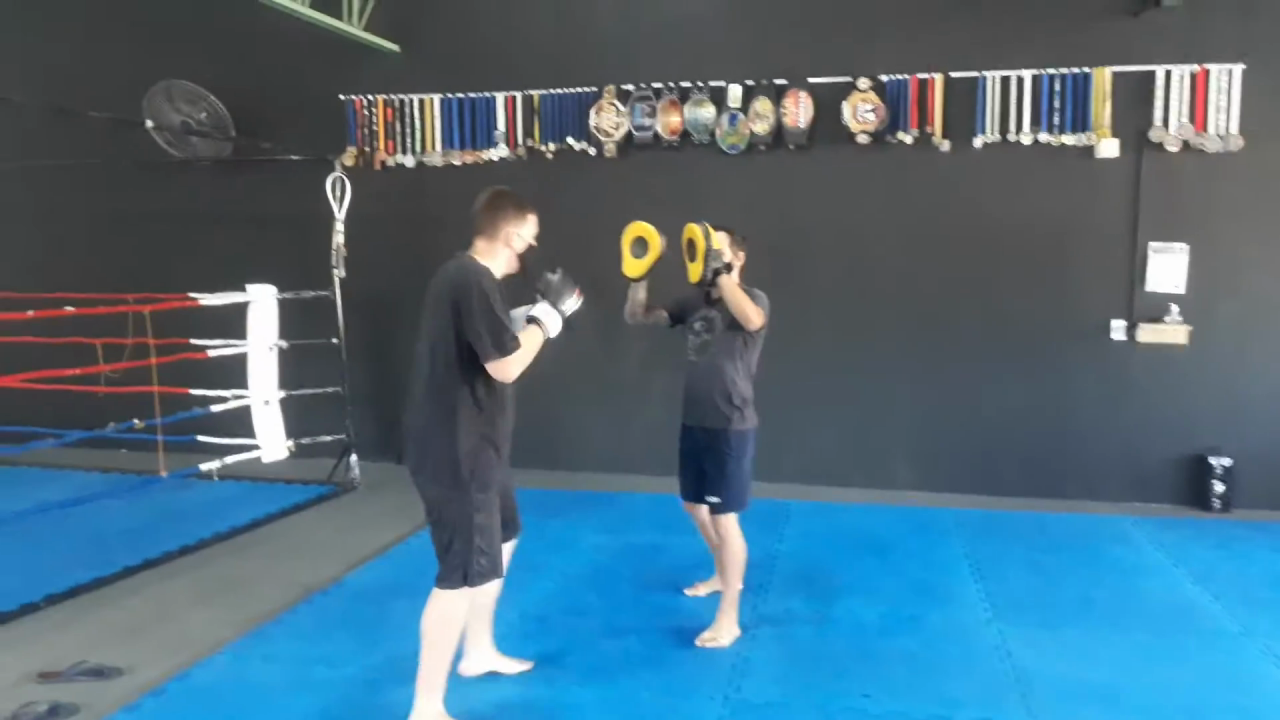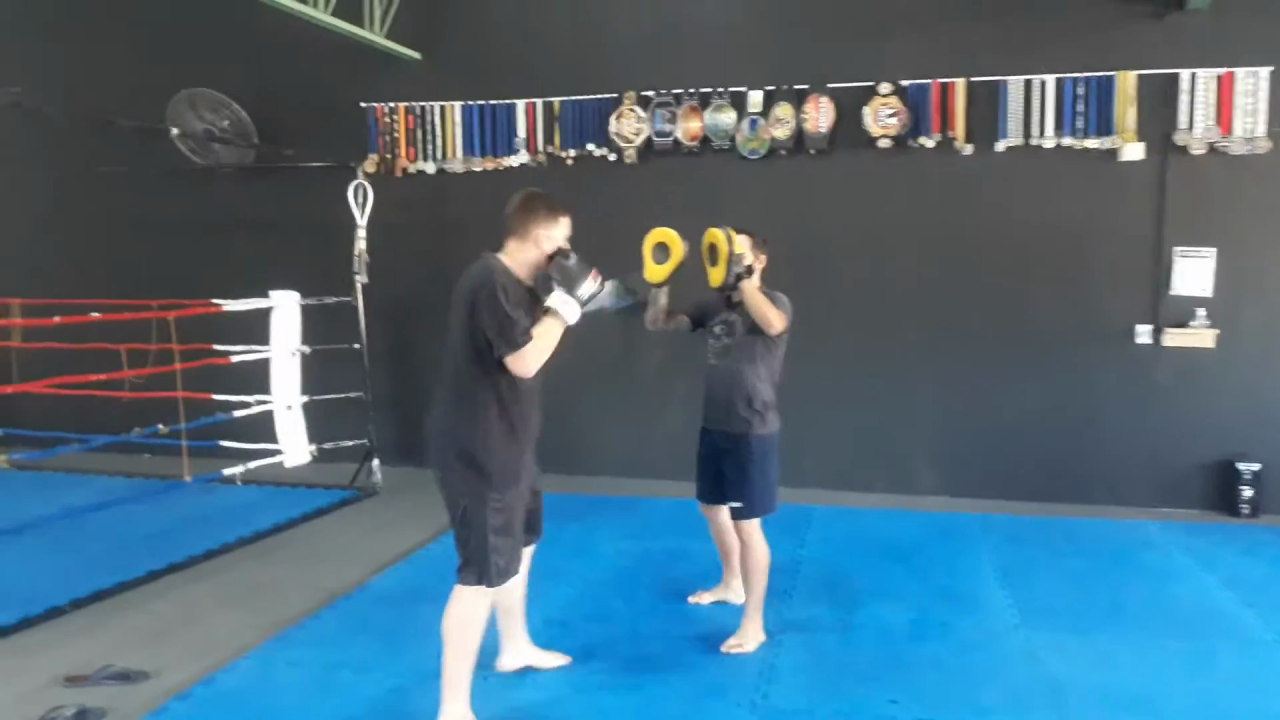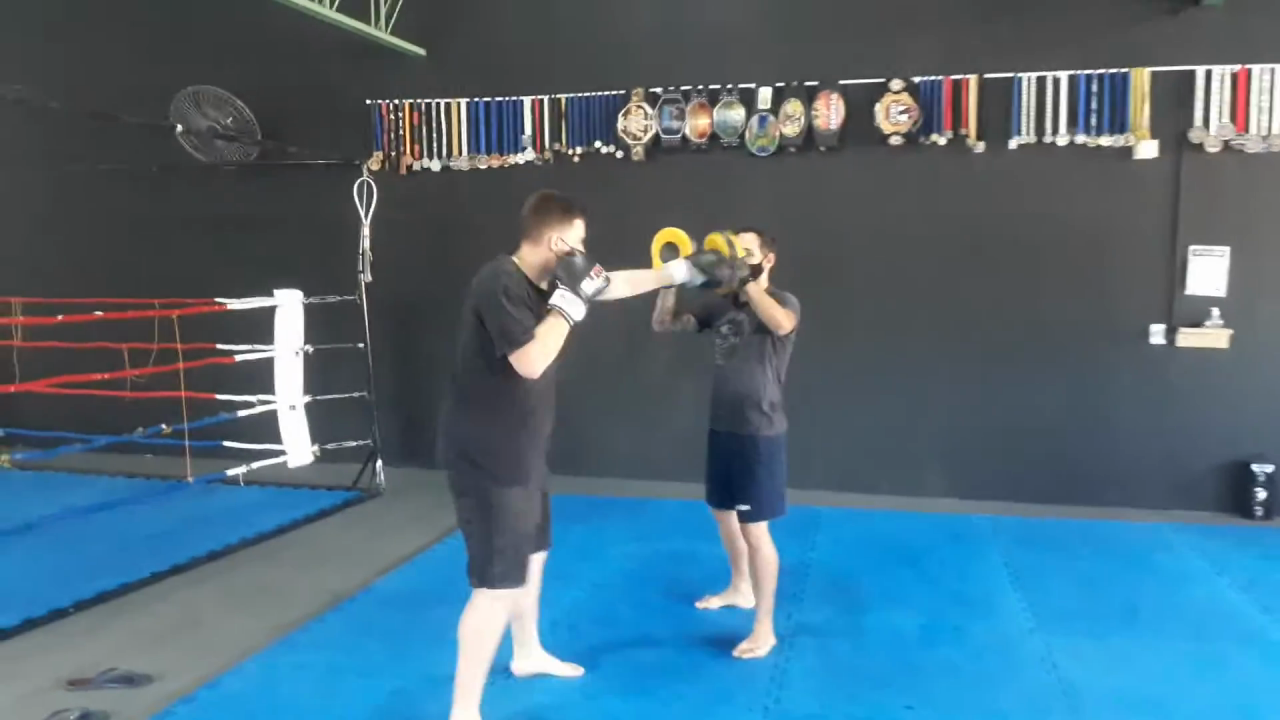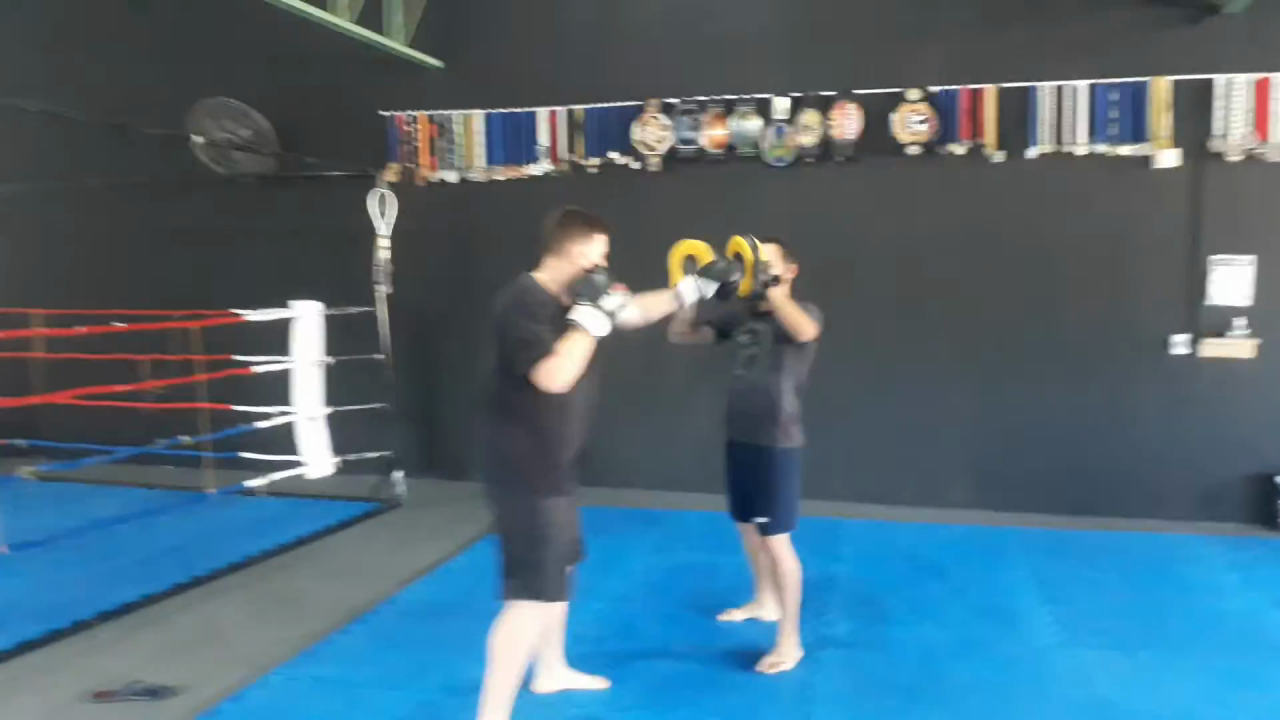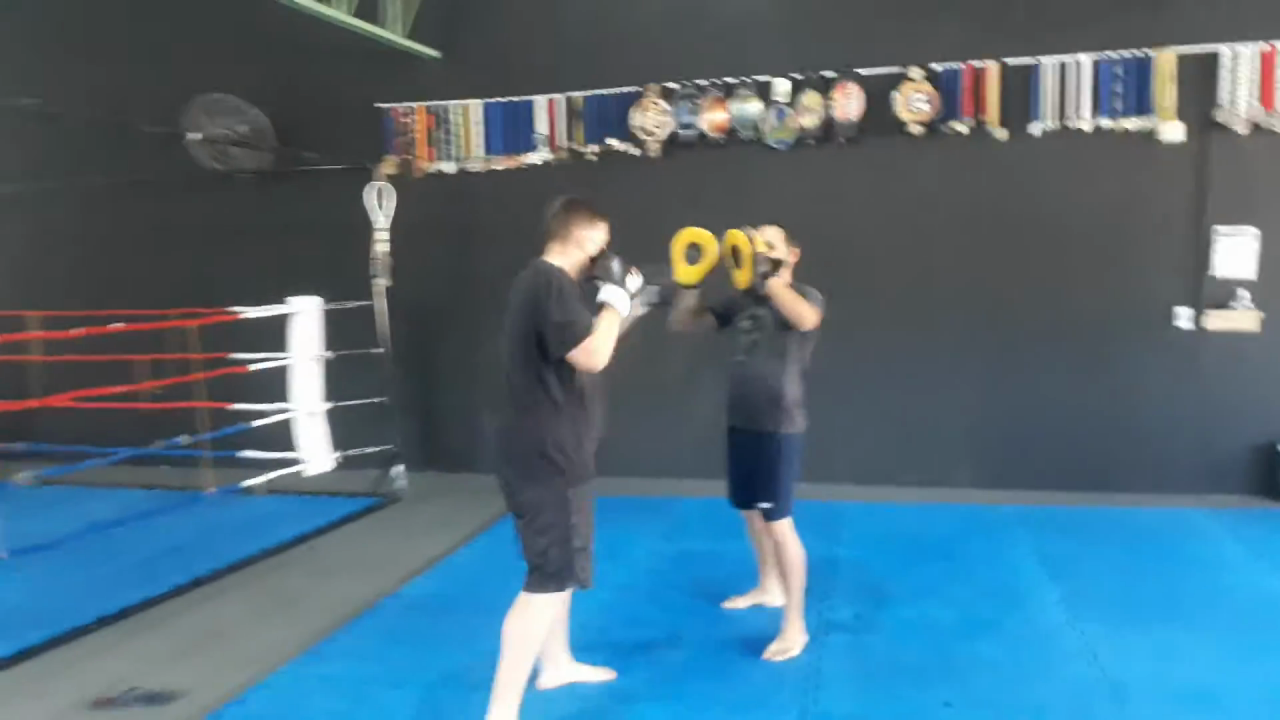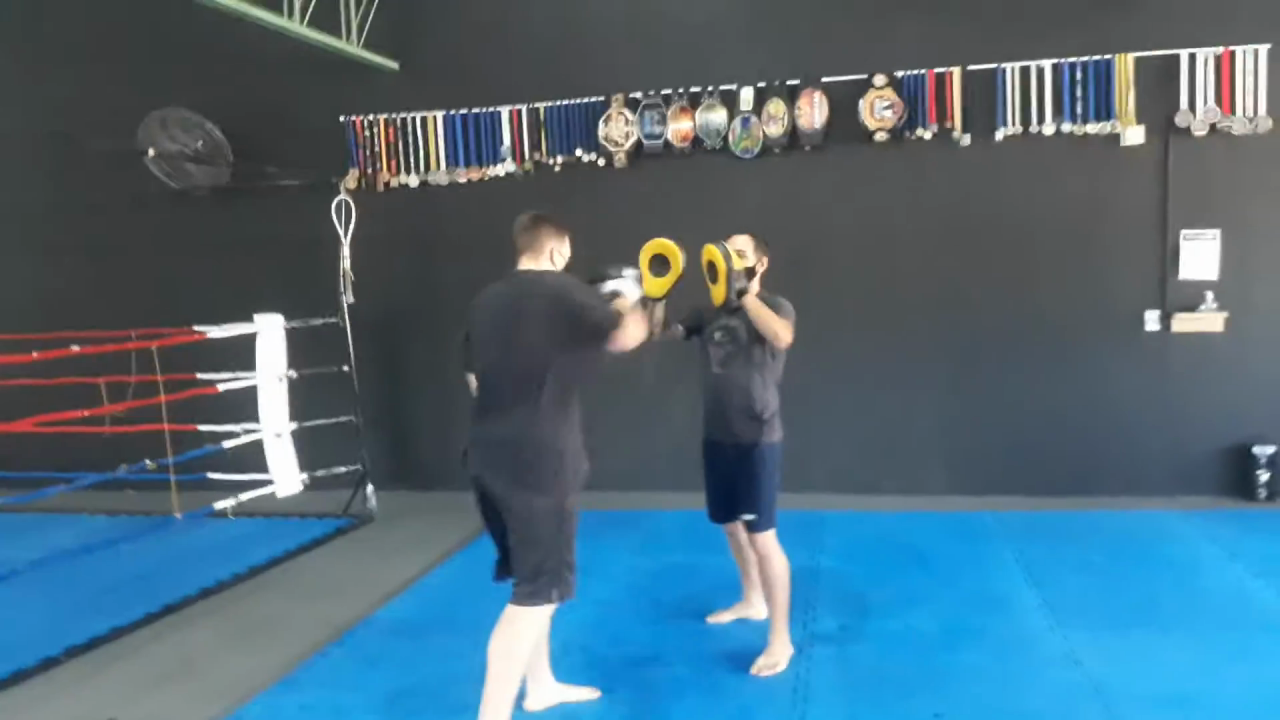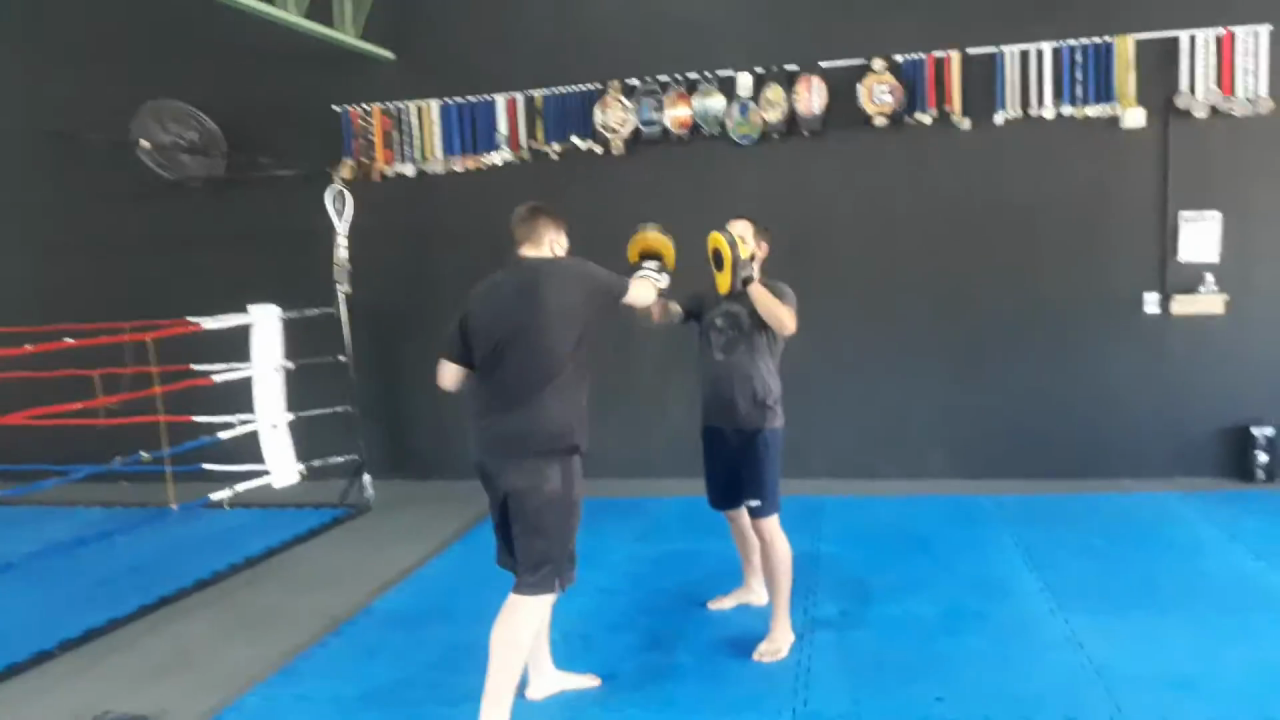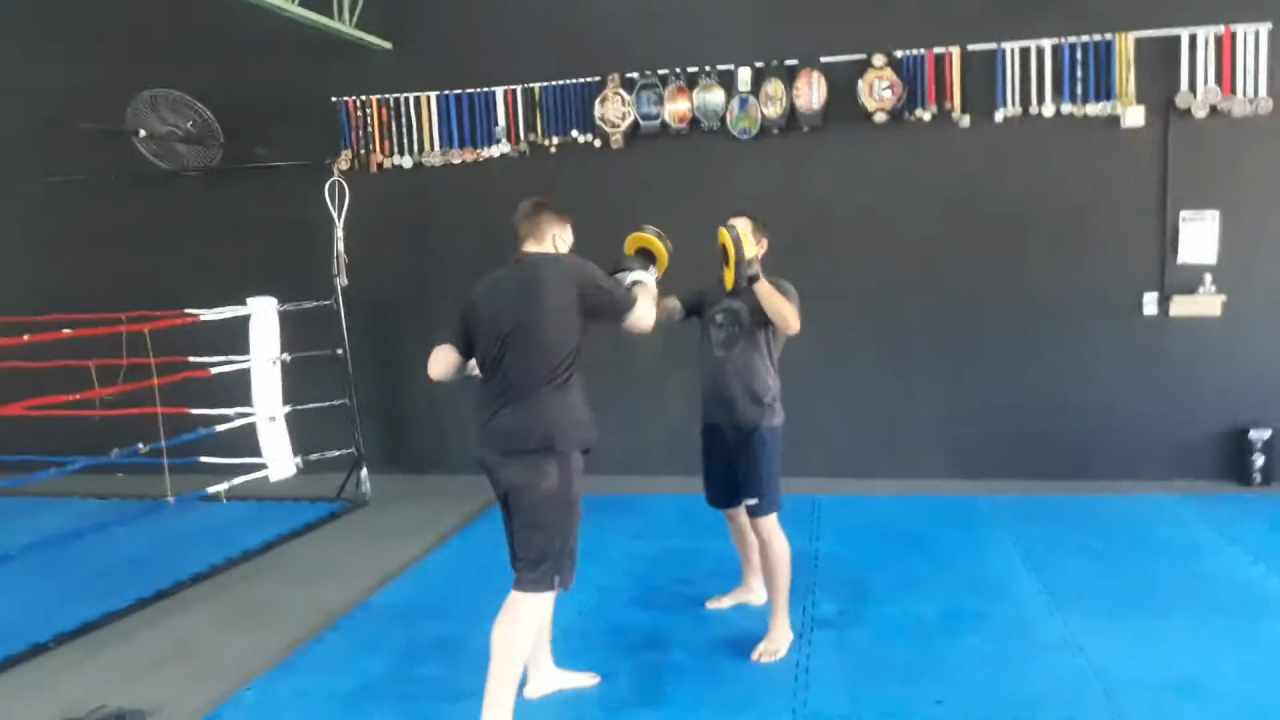
dt=0.1s
person 1, frame 1
left shoulder: (460, 274)
right shoulder: (475, 283)
right elbow: (506, 366)
left wrist: (528, 315)
right wrist: (550, 313)
left hip: (465, 445)
right hip: (457, 451)
left knee: (498, 540)
right knee: (464, 574)
left ankle: (479, 650)
person 1, frame 2
left shoulder: (510, 279)
right shoulder: (495, 281)
right elbow: (525, 360)
left wrist: (577, 290)
right wrist: (567, 301)
left hip: (505, 443)
right hip: (480, 448)
left knee: (521, 540)
right knee: (483, 572)
left ankle: (515, 645)
person 1, frame 3
left shoulder: (542, 278)
right shoulder: (498, 284)
left elbow: (608, 285)
right elbow: (530, 361)
left wrist: (680, 270)
right wrist: (570, 298)
left hip: (519, 449)
right hip: (488, 454)
left knee: (531, 550)
right knee: (500, 581)
left ankle: (528, 651)
person 1, frame 4
left shoulder: (565, 297)
right shoulder: (524, 300)
left elbow: (625, 313)
right elbow: (554, 377)
left wrist: (691, 288)
right wrist: (588, 314)
left hip: (549, 463)
right hip: (524, 470)
left knee: (559, 566)
right knee: (534, 593)
left ankle: (551, 668)
person 1, frame 5
left shoulder: (556, 285)
right shoulder: (552, 286)
right elbow: (593, 355)
left wrist: (619, 295)
right wrist: (616, 293)
left hip: (553, 450)
right hip: (549, 453)
left knee: (558, 568)
right knee: (552, 580)
left ankle: (558, 663)
person 1, frame 6
left shoulder: (487, 302)
right shoulder: (560, 290)
left elbow: (477, 382)
right elbow: (628, 335)
right wrist: (630, 300)
left hip: (490, 459)
right hip: (537, 463)
left knee: (535, 579)
right knee: (534, 592)
person 1, frame 7
left shoulder: (481, 294)
right shoulder: (572, 274)
left elbow: (449, 378)
right elbow: (639, 295)
right wrist: (651, 275)
left hip: (495, 447)
right hip: (546, 446)
left knee: (537, 568)
right knee: (539, 581)
left ankle: (541, 672)
person 1, frame 8
left shoulder: (486, 290)
right shoulder: (573, 273)
left elbow: (440, 368)
right elbow: (642, 319)
right wrist: (639, 279)
left hip: (503, 443)
right hip: (548, 445)
left knee: (544, 564)
right knee: (537, 578)
left ankle: (541, 671)
person 2, frame 1
left shoulder: (753, 298)
right shoulder: (693, 302)
left elbow: (752, 320)
right elbow: (637, 317)
left wrist: (719, 274)
right wrist: (639, 278)
left hip: (731, 425)
right hip: (694, 421)
left knee: (724, 518)
right knee: (695, 505)
left ankle: (729, 618)
right ankle: (725, 575)
person 2, frame 2
left shoulder: (774, 302)
right shoulder: (713, 305)
left elbow: (773, 325)
right elbow: (658, 323)
left wrist: (740, 279)
right wrist: (661, 283)
left hip: (752, 430)
right hip: (714, 425)
left knee: (747, 524)
right knee: (712, 507)
left ankle: (754, 623)
right ankle: (731, 584)
person 2, frame 3
left shoulder: (783, 302)
right shoulder: (720, 305)
left elbow: (781, 325)
right elbow: (664, 324)
left wrist: (747, 281)
right wrist: (669, 283)
left hip: (759, 432)
right hip: (722, 426)
left knee: (754, 527)
right knee: (723, 511)
left ankle: (764, 628)
right ankle: (740, 589)
person 2, frame 4
left shoulder: (801, 313)
right shoulder: (738, 313)
left elbow: (806, 332)
right elbow: (682, 335)
left wrist: (768, 289)
left hip: (777, 442)
right hip: (740, 437)
left knee: (775, 538)
right knee: (748, 525)
left ankle: (790, 640)
right ankle: (764, 601)
person 2, frame 5
left shoulder: (804, 298)
right shoulder: (739, 301)
left elbow: (807, 321)
right elbow: (682, 323)
left wrist: (767, 278)
right wrist: (690, 284)
left hip: (779, 427)
right hip: (741, 423)
left knee: (778, 523)
right knee: (751, 512)
left ankle: (795, 626)
right ankle: (769, 587)
person 2, frame 6
left shoulder: (773, 306)
right shoulder: (708, 313)
left elbow: (781, 338)
right elbow: (657, 332)
left wrist: (742, 294)
left hip: (757, 439)
right hip: (717, 436)
left knee: (762, 536)
right knee: (732, 524)
left ankle: (781, 639)
right ankle: (752, 601)
person 2, frame 7
left shoulder: (776, 292)
right shoulder: (707, 298)
left elbow: (786, 326)
right elbow: (658, 314)
left wrist: (747, 280)
left hip: (758, 424)
right hip: (716, 423)
left knee: (765, 522)
right knee: (732, 511)
left ankle: (782, 625)
right ankle: (753, 587)
person 2, frame 8
left shoulder: (775, 290)
right shoulder: (709, 295)
left elbow: (790, 325)
right elbow: (659, 311)
left wrist: (754, 277)
left hip: (758, 422)
right hip: (715, 420)
left knee: (764, 520)
right knee: (732, 509)
left ankle: (781, 625)
right ankle: (752, 585)
